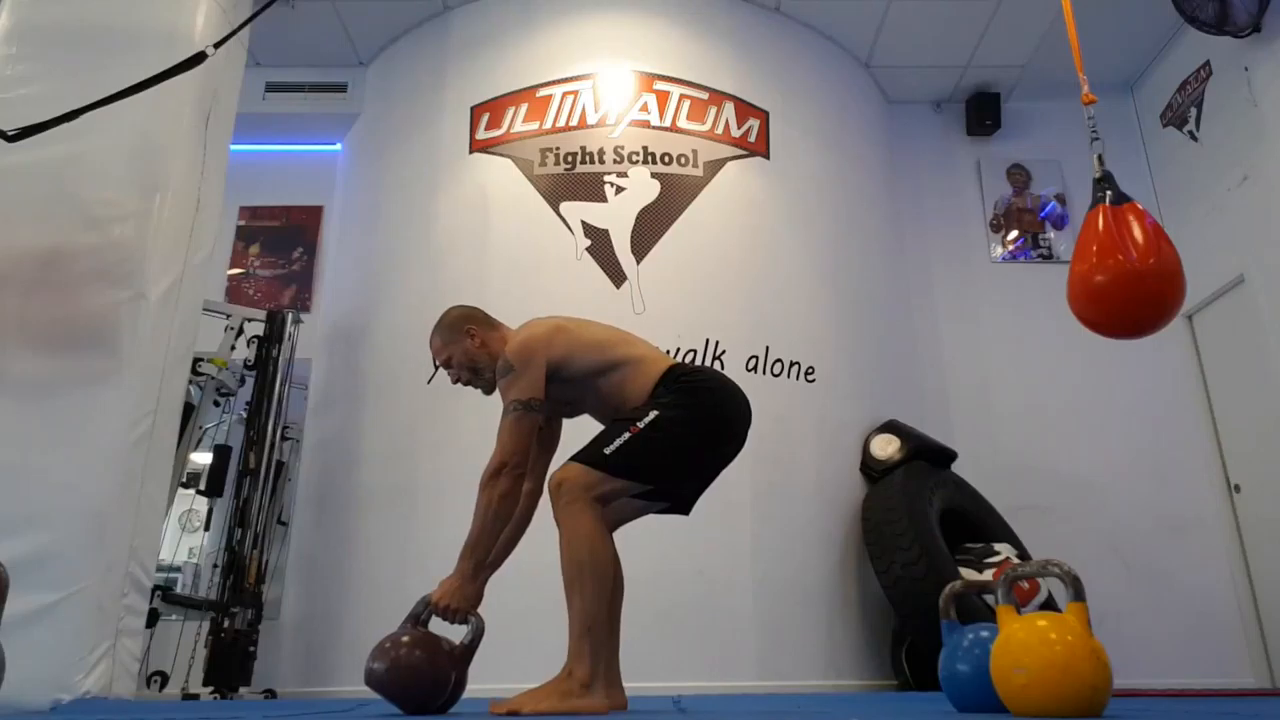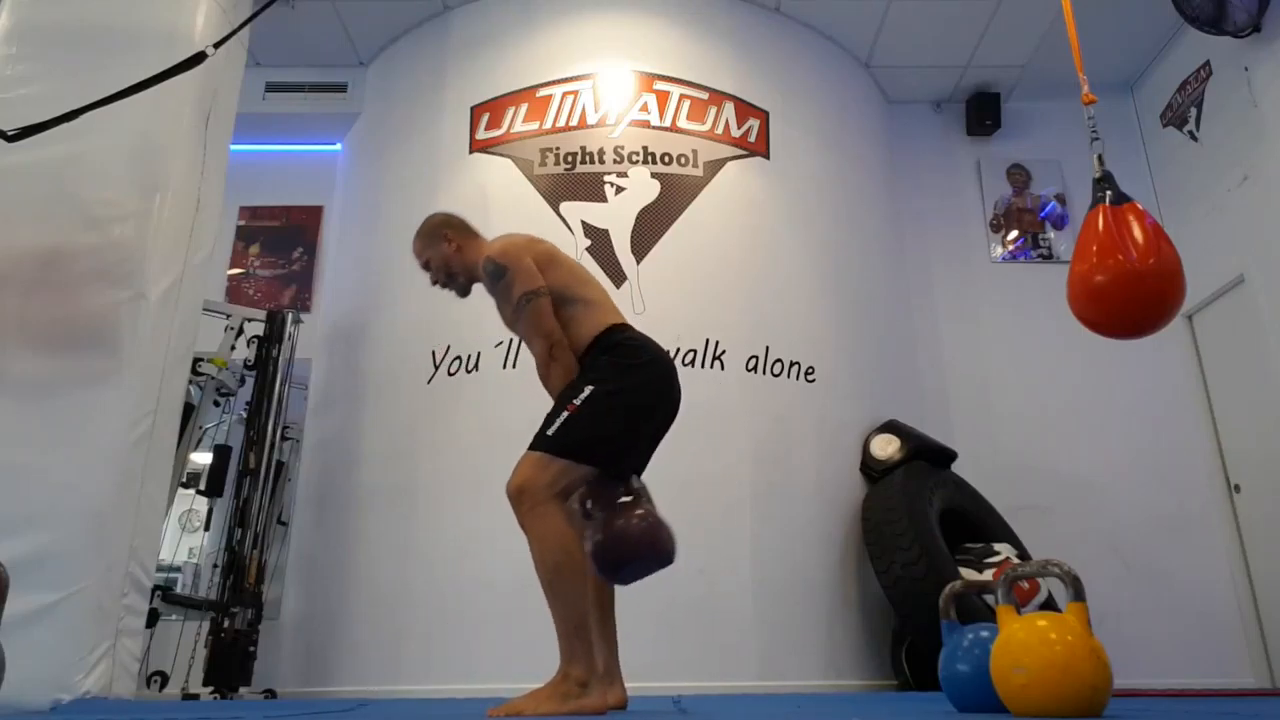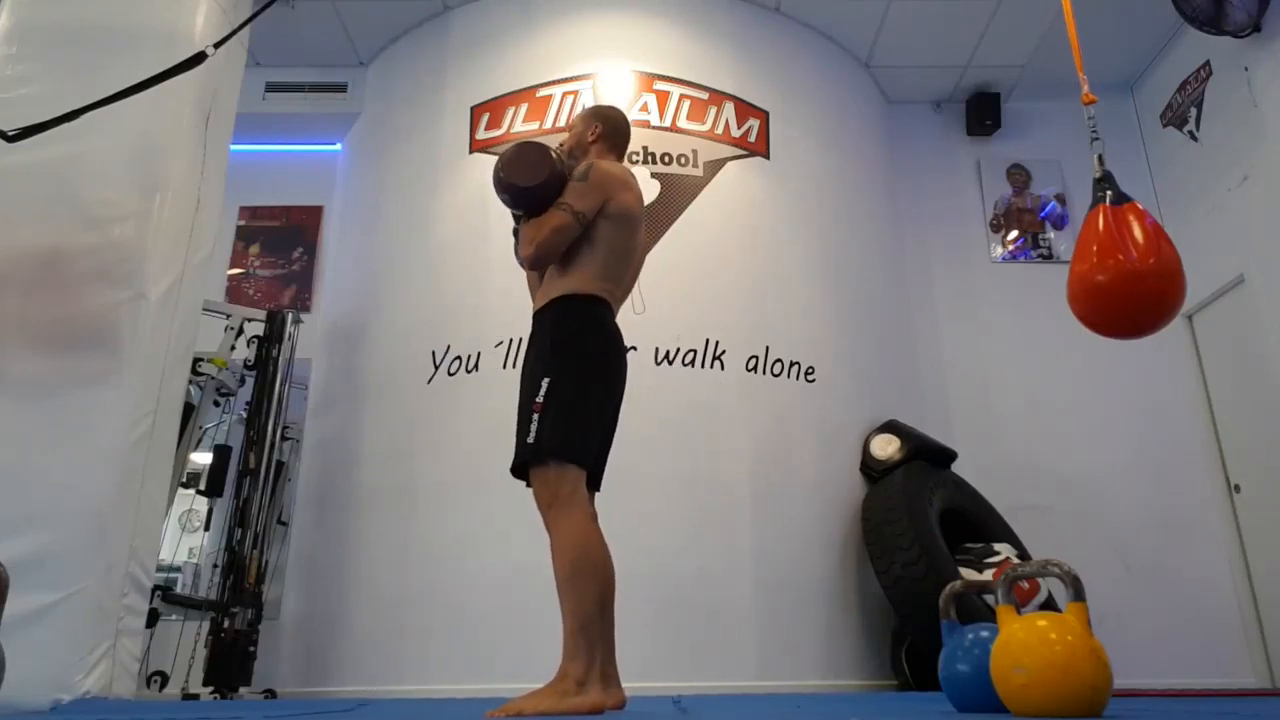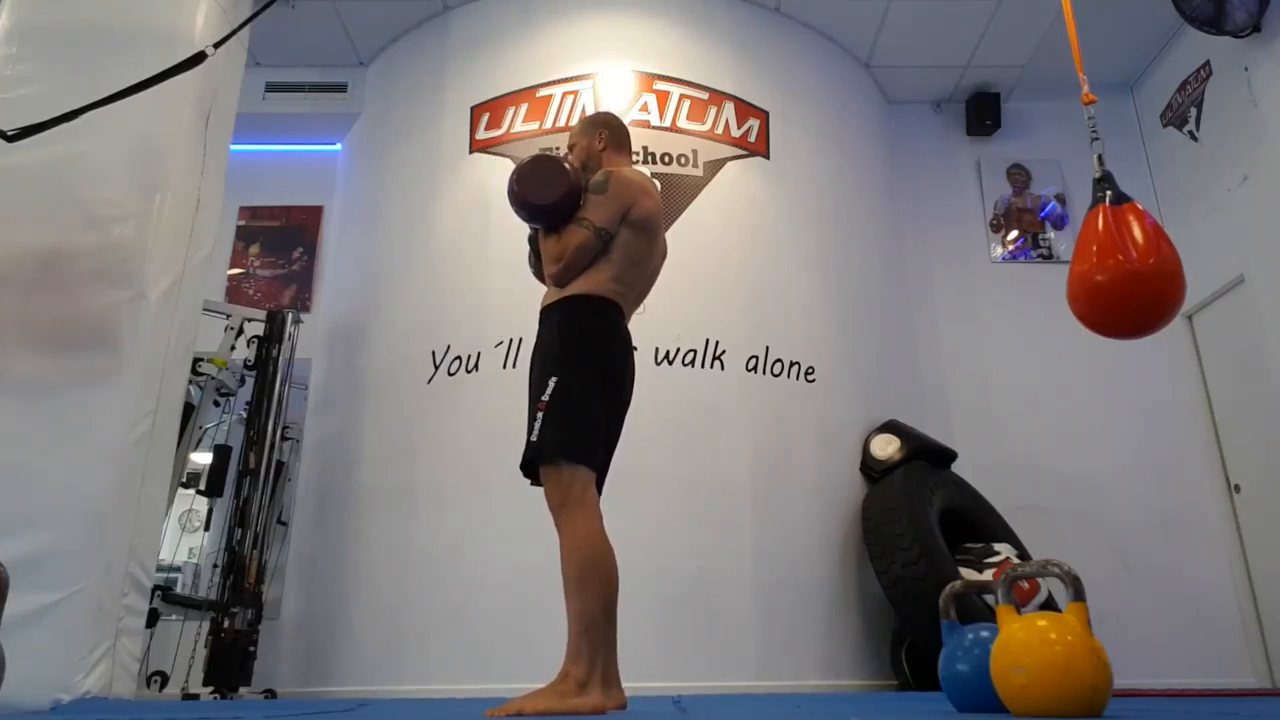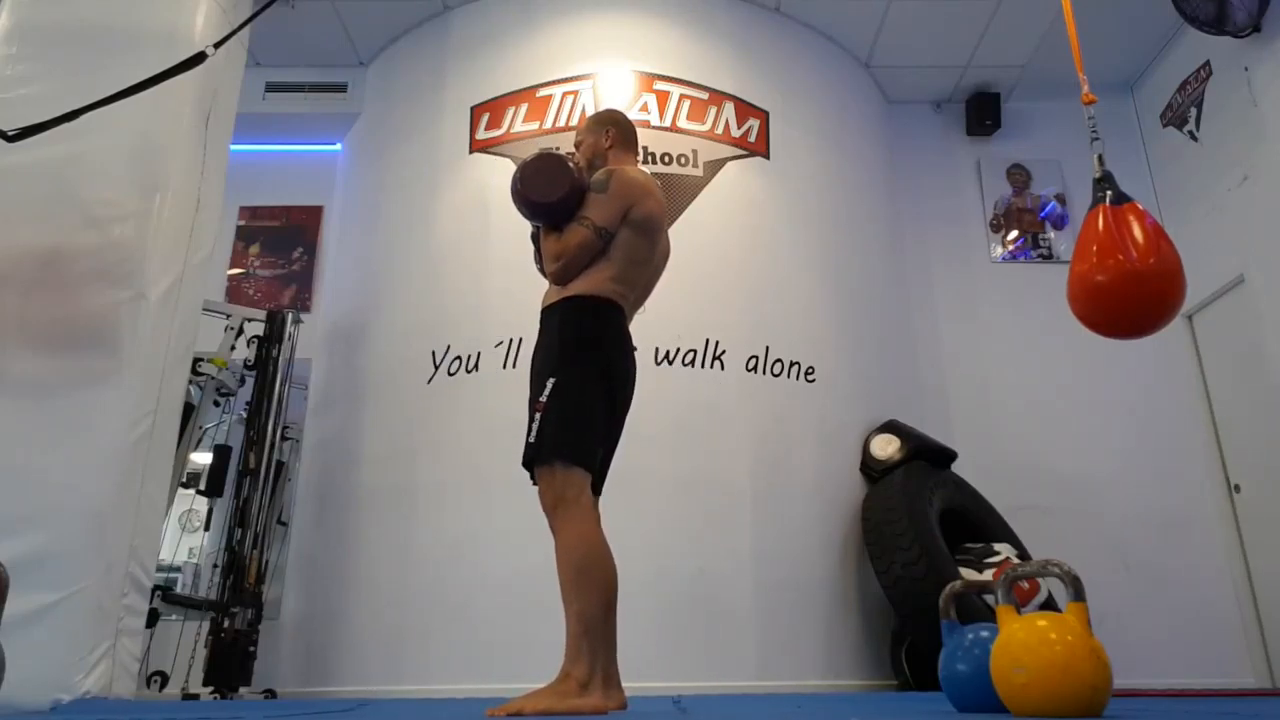
dt=1s
person 1, frame 1
left shoulder: (521, 352)
right shoulder: (542, 375)
left elbow: (505, 473)
right elbow: (529, 484)
left wrist: (465, 574)
right wrist: (480, 575)
left hip: (698, 402)
right hip: (709, 408)
left knee: (572, 490)
right knee: (587, 514)
left ankle: (584, 682)
right ankle: (603, 682)
person 1, frame 2
left shoulder: (500, 256)
right shoulder: (512, 279)
left elbow: (551, 351)
right elbow: (563, 352)
left hip: (626, 369)
right hip: (646, 373)
left knee: (531, 488)
right knee: (568, 517)
person 1, frame 3
left shoulder: (599, 175)
right shoulder: (618, 203)
left elbow: (533, 252)
right wrist: (540, 214)
left hip: (569, 336)
right hip: (588, 340)
left knee: (560, 496)
right knee: (571, 503)
person 1, frame 4
left shoulder: (616, 182)
right shoulder: (646, 216)
left elbow: (558, 267)
right wrist: (560, 220)
left hip: (577, 333)
right hip: (603, 342)
left knee: (570, 498)
right knee: (577, 505)
person 1, frame 5
left shoulder: (618, 180)
right shoulder: (650, 218)
left elbow: (559, 265)
left wrist: (549, 217)
right wrist: (562, 225)
left hip: (578, 335)
right hip: (605, 345)
left knee: (565, 501)
right knee: (575, 507)
